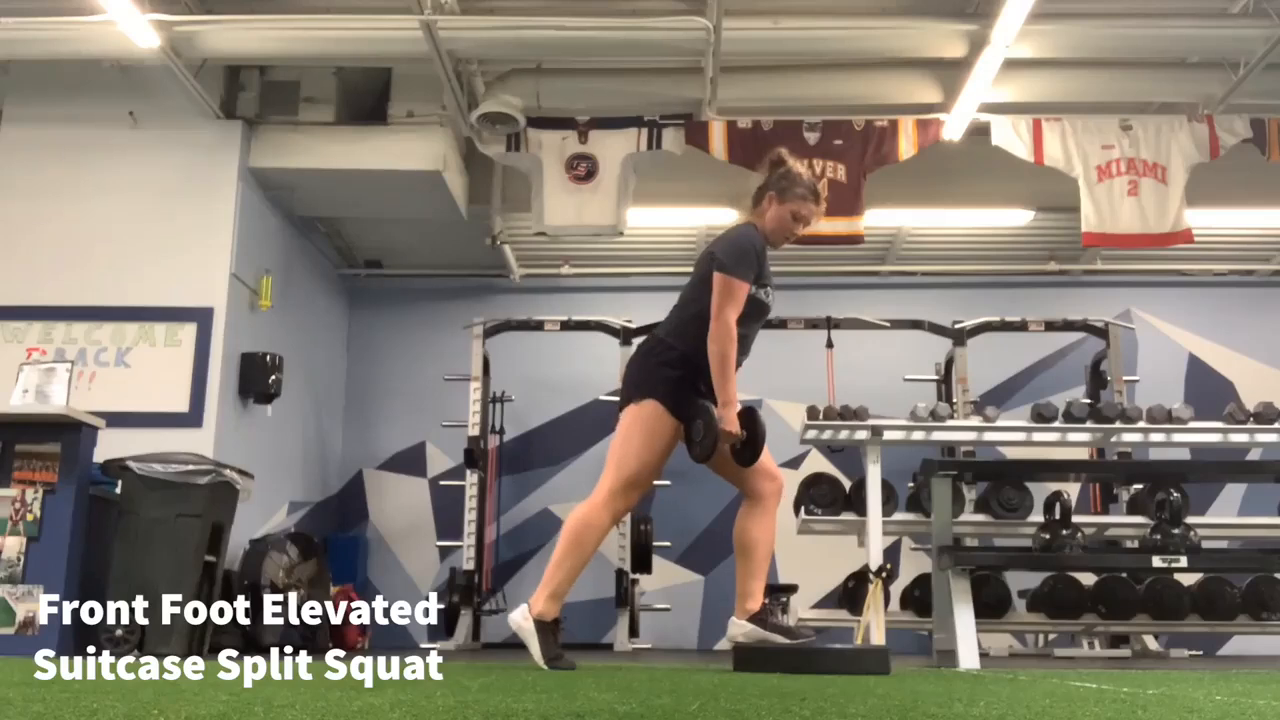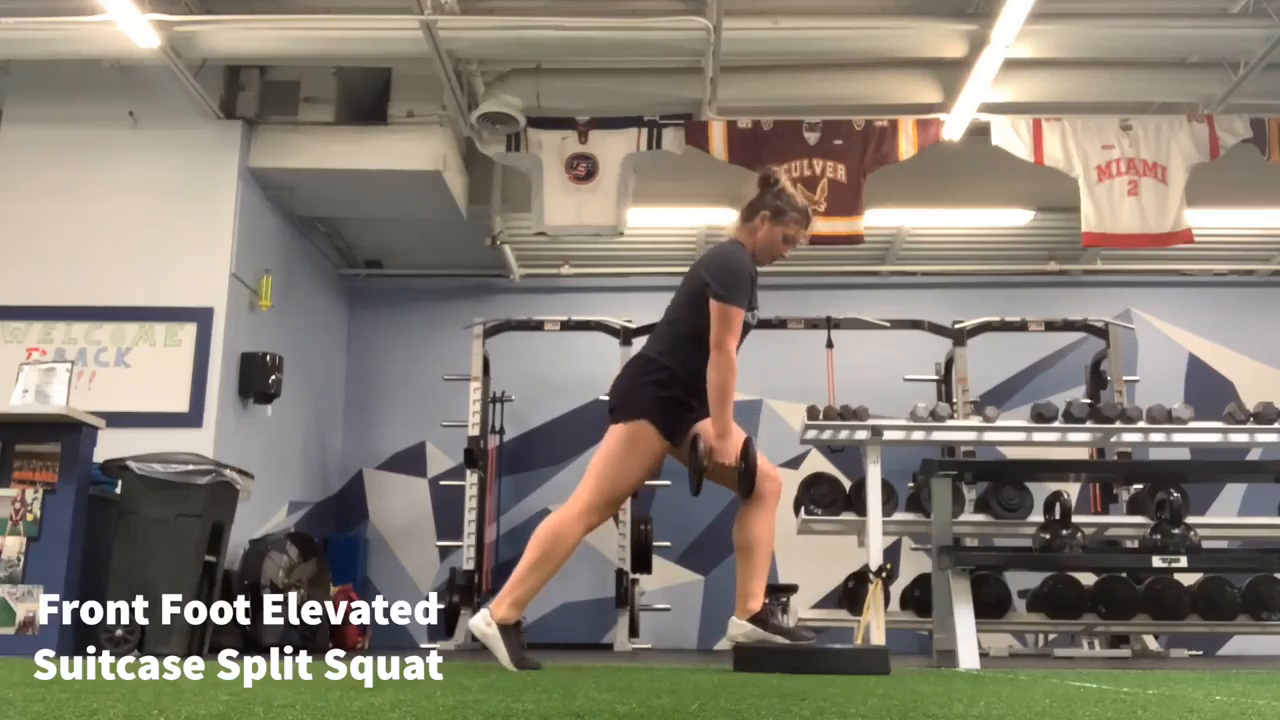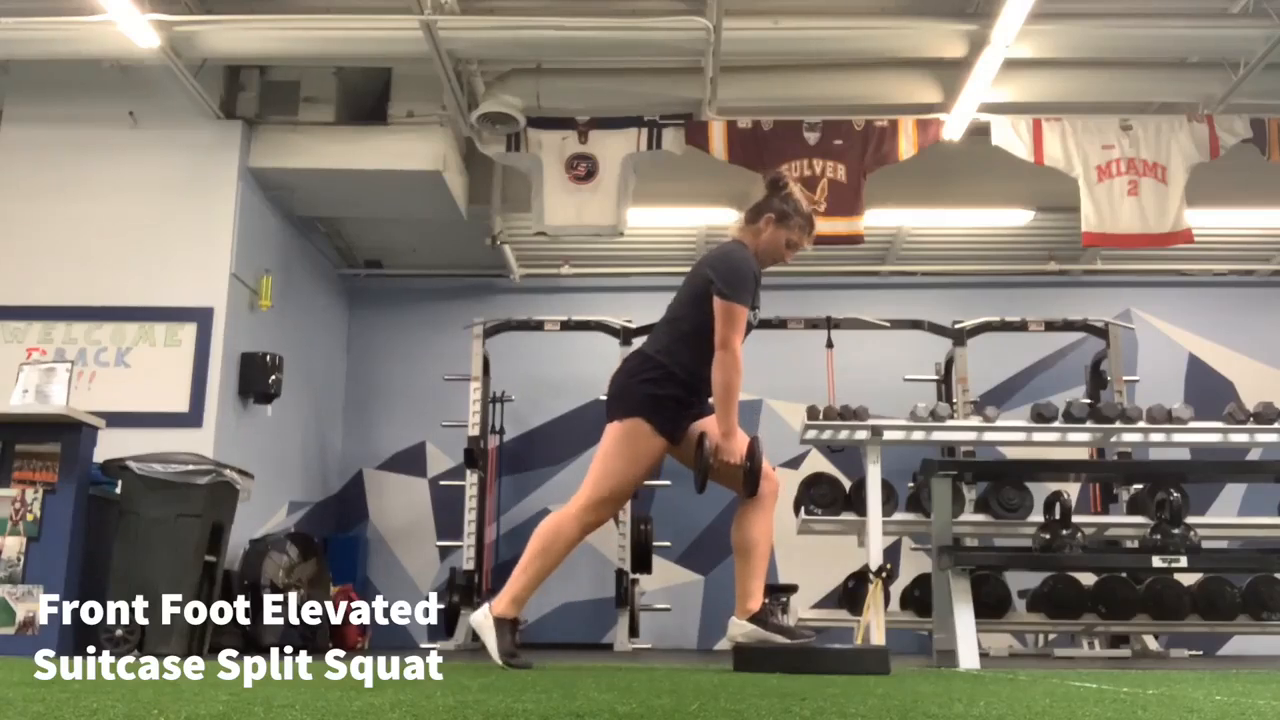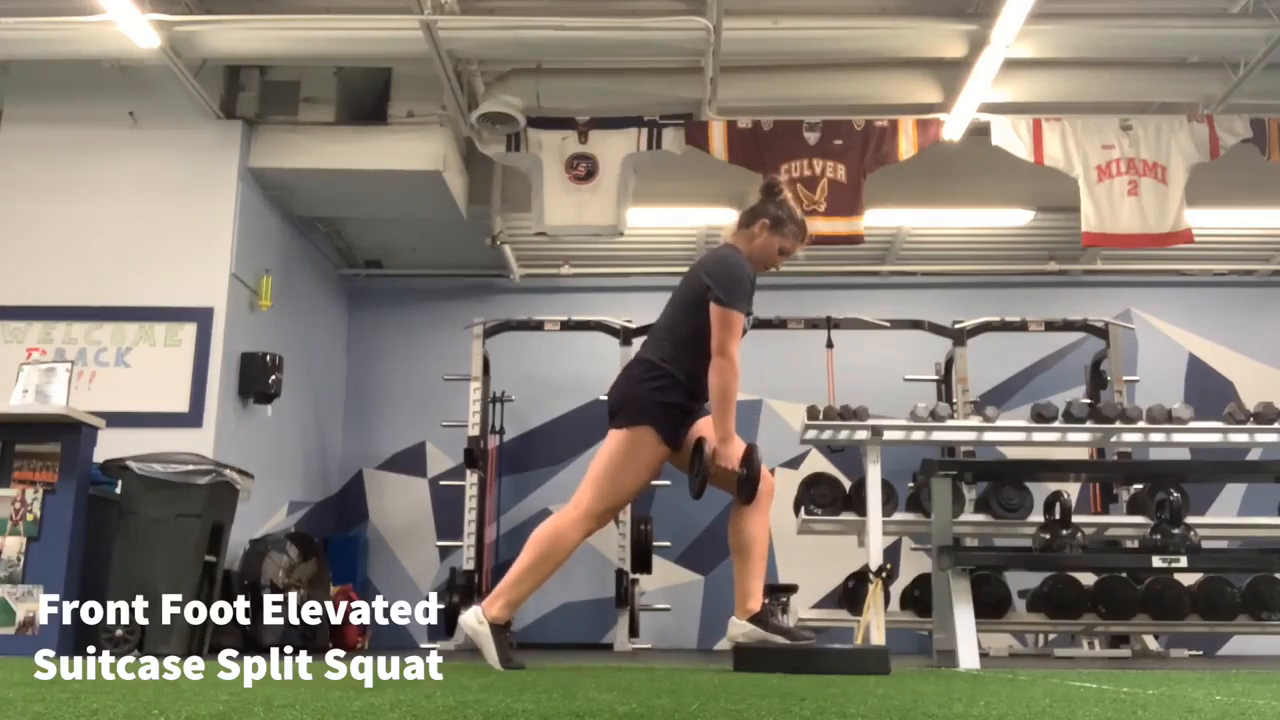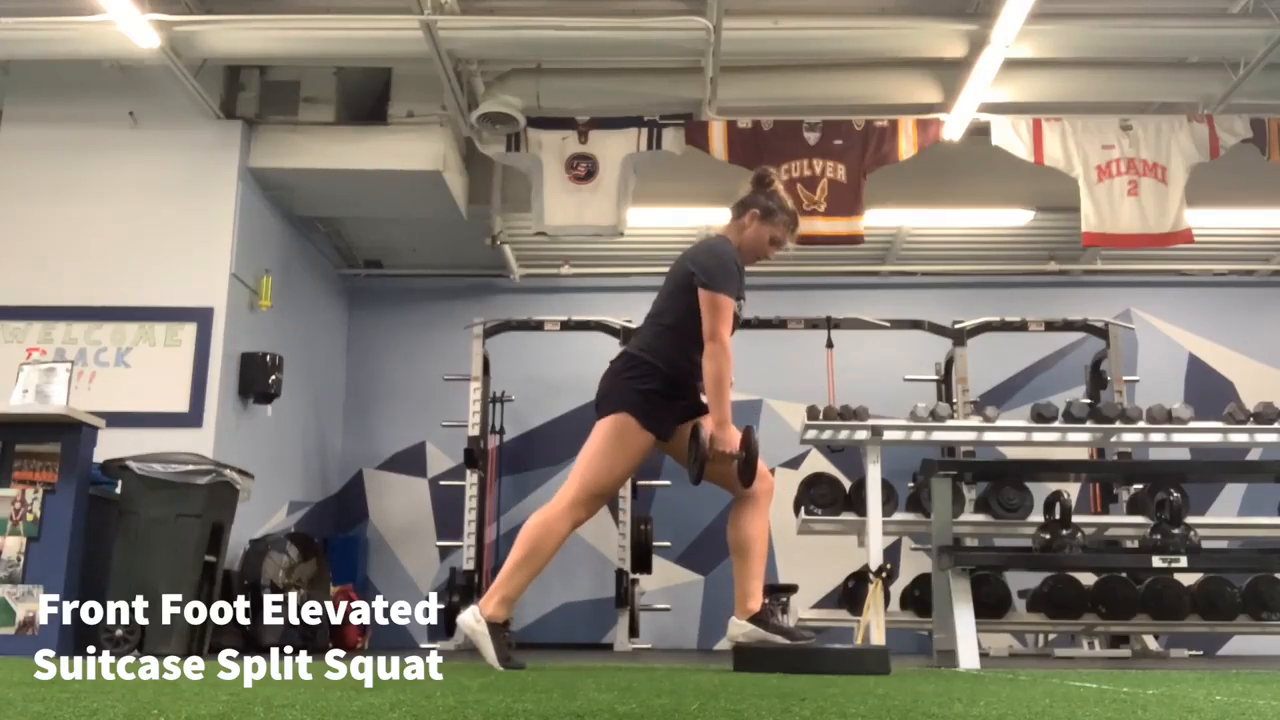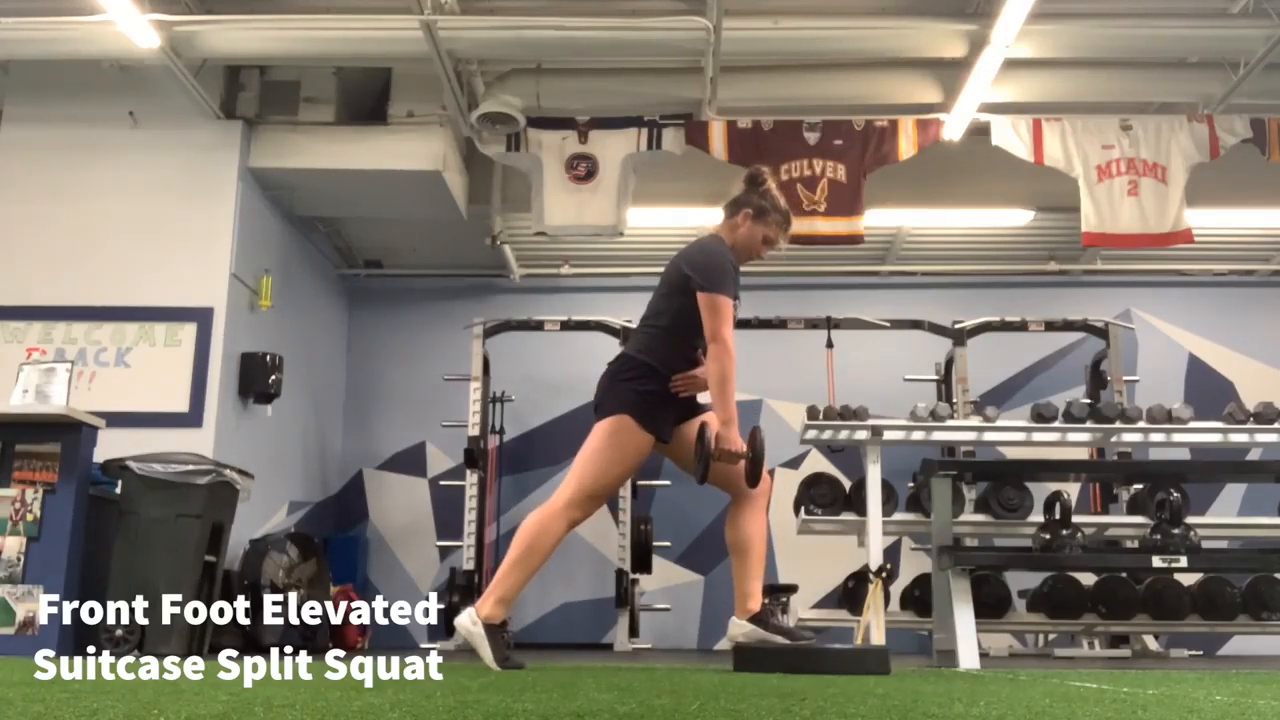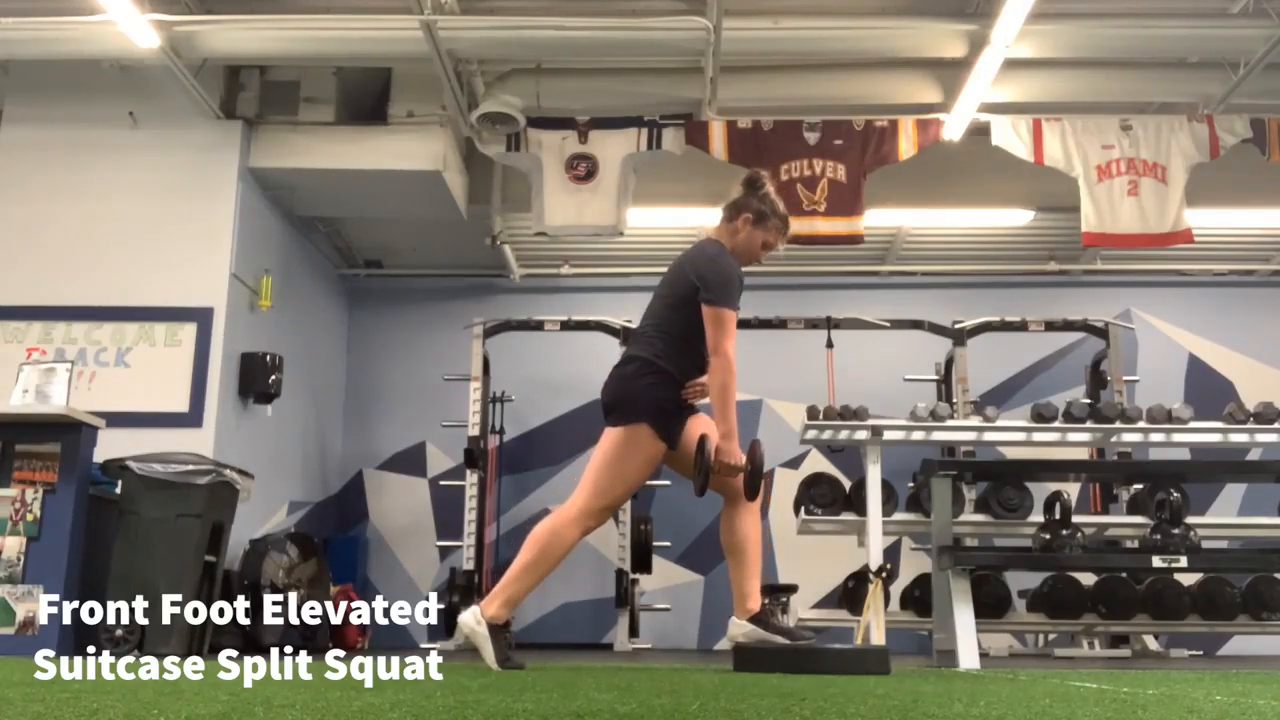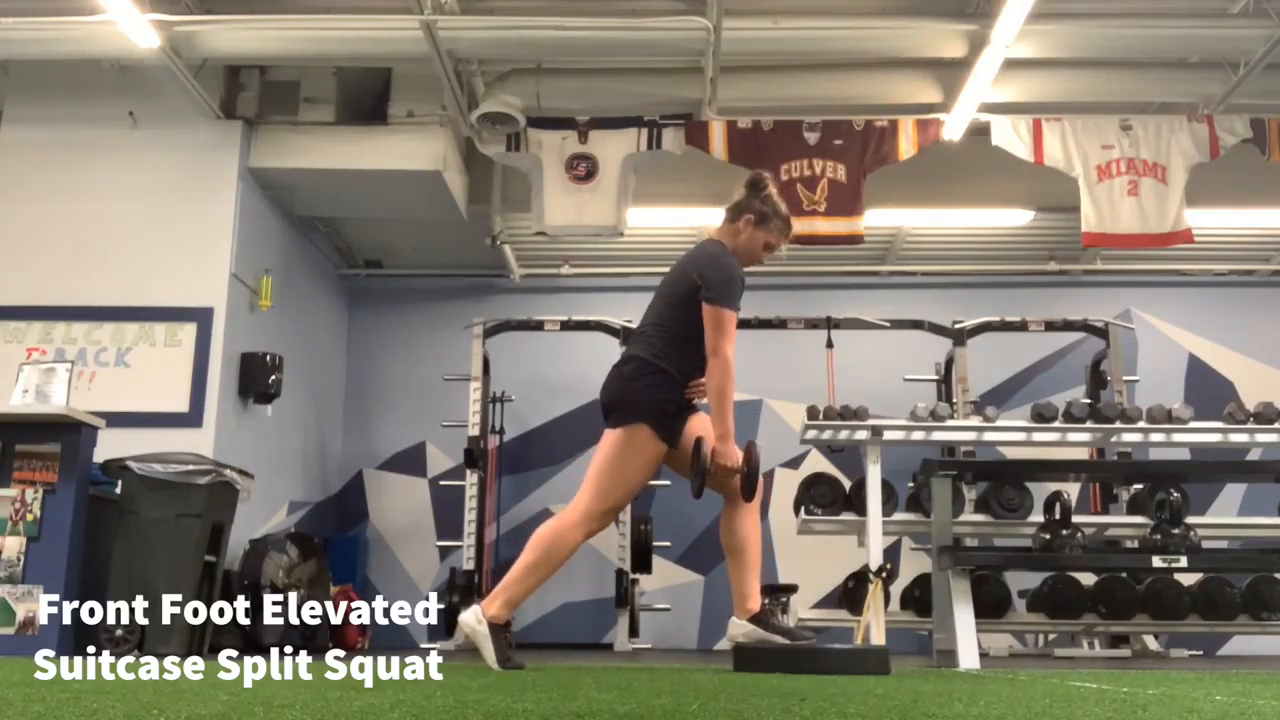
dt=0.4s
person 1, frame 1
left shoulder: (756, 256)
right shoulder: (742, 243)
right elbow: (721, 324)
left wrist: (727, 405)
right wrist: (728, 407)
left hip: (695, 386)
right hip: (664, 376)
left knee: (766, 482)
right knee: (616, 494)
left ankle: (749, 615)
right ankle: (540, 612)
person 1, frame 2
left shoulder: (735, 266)
right shoulder: (733, 264)
right elbow: (721, 353)
left wrist: (719, 428)
right wrist: (724, 435)
left hip: (681, 401)
right hip: (652, 395)
left knee: (765, 485)
right knee: (591, 507)
left ankle: (750, 615)
right ankle: (499, 616)
person 1, frame 3
left shoulder: (735, 265)
right shoulder: (737, 263)
right elbow: (727, 351)
left wrist: (722, 430)
right wrist: (728, 434)
left hip: (680, 399)
right hip: (650, 392)
left knee: (762, 485)
right knee: (592, 507)
left ankle: (750, 615)
right ankle: (500, 614)
person 1, frame 4
left shoulder: (723, 266)
right shoulder: (733, 269)
right elbow: (723, 357)
left wrist: (719, 435)
right wrist: (726, 440)
left hip: (674, 402)
right hip: (651, 398)
left knee: (758, 487)
right knee: (589, 512)
left ankle: (749, 615)
right ankle: (491, 615)
person 1, frame 5
left shoulder: (721, 261)
right shoulder: (719, 258)
right elbow: (715, 342)
left wrist: (714, 401)
right wrist: (723, 426)
left hip: (674, 397)
right hip: (639, 390)
left knee: (756, 485)
right knee: (577, 502)
left ankle: (749, 615)
right ankle: (488, 614)
person 1, frame 6
left shoulder: (716, 262)
right shoulder: (714, 258)
right elbow: (720, 342)
left wrist: (706, 374)
right wrist: (729, 425)
left hip: (671, 397)
right hip: (637, 391)
left knee: (753, 486)
right knee: (573, 504)
left ankle: (749, 616)
right ankle: (485, 616)
person 1, frame 7
left shoulder: (703, 259)
right shoulder: (721, 269)
right elbow: (722, 354)
left wrist: (704, 380)
right wrist: (728, 439)
left hip: (662, 397)
right hip: (644, 396)
left knee: (744, 487)
right knee: (586, 511)
left ankle: (749, 615)
right ankle: (490, 615)
person 1, frame 8
left shoulder: (705, 259)
right shoulder: (723, 268)
right elbow: (720, 355)
left wrist: (705, 381)
right wrist: (723, 437)
left hip: (662, 397)
right hip: (645, 395)
left knee: (743, 485)
right knee: (590, 514)
left ankle: (749, 616)
right ankle: (490, 615)
